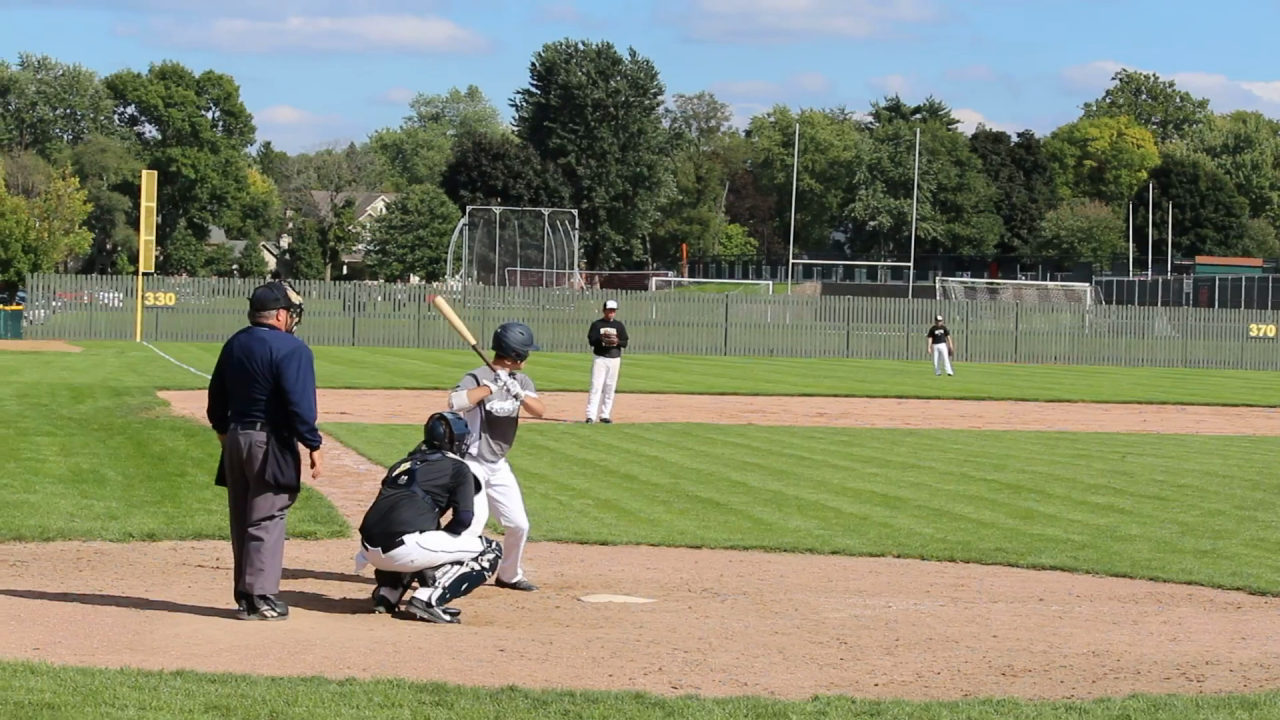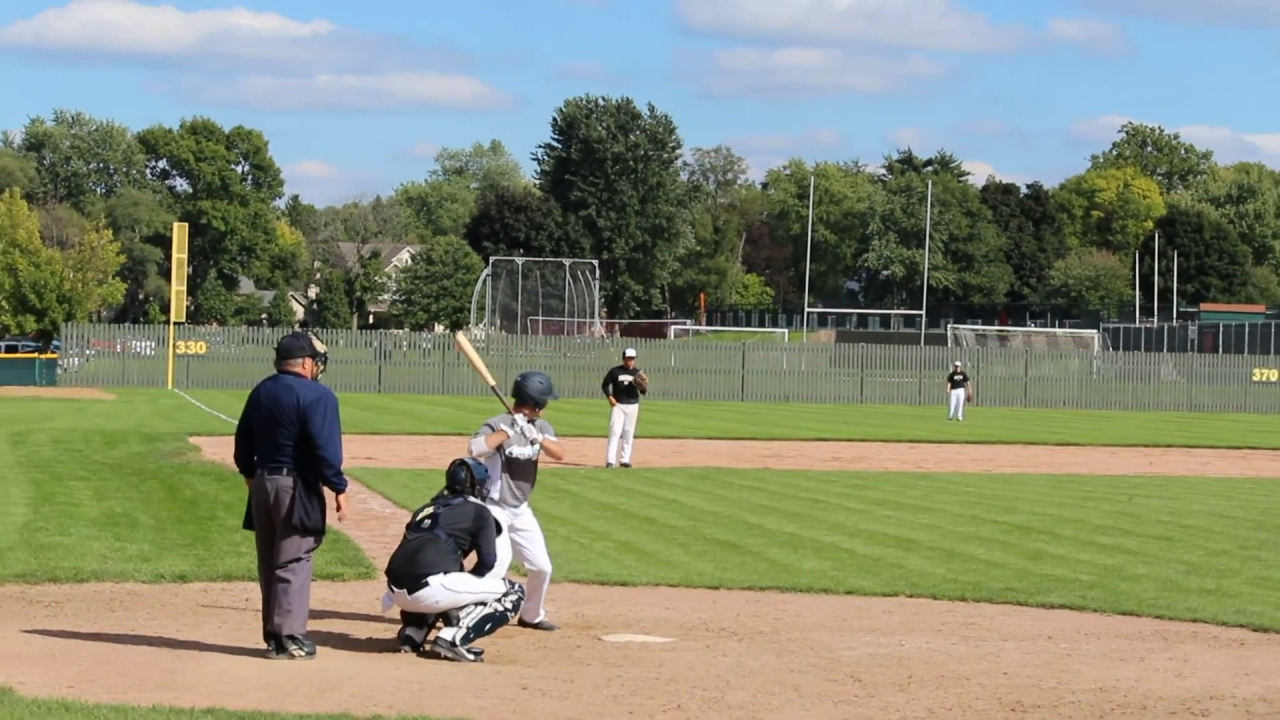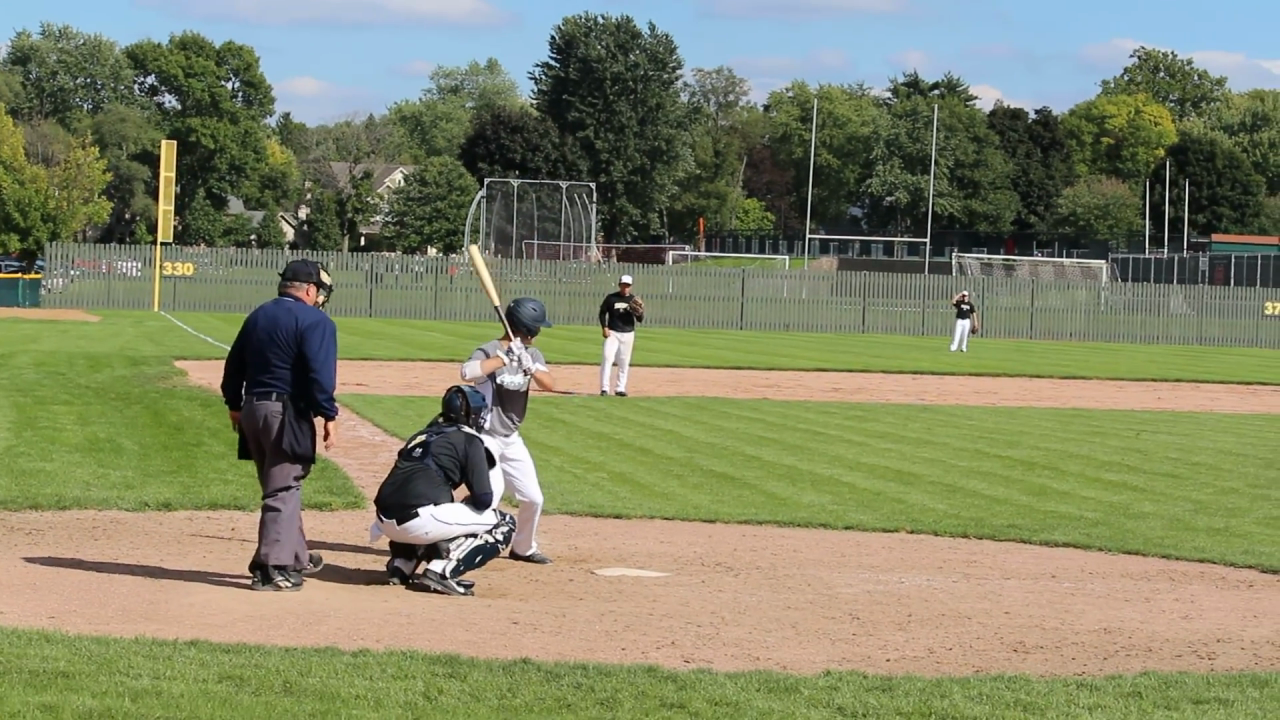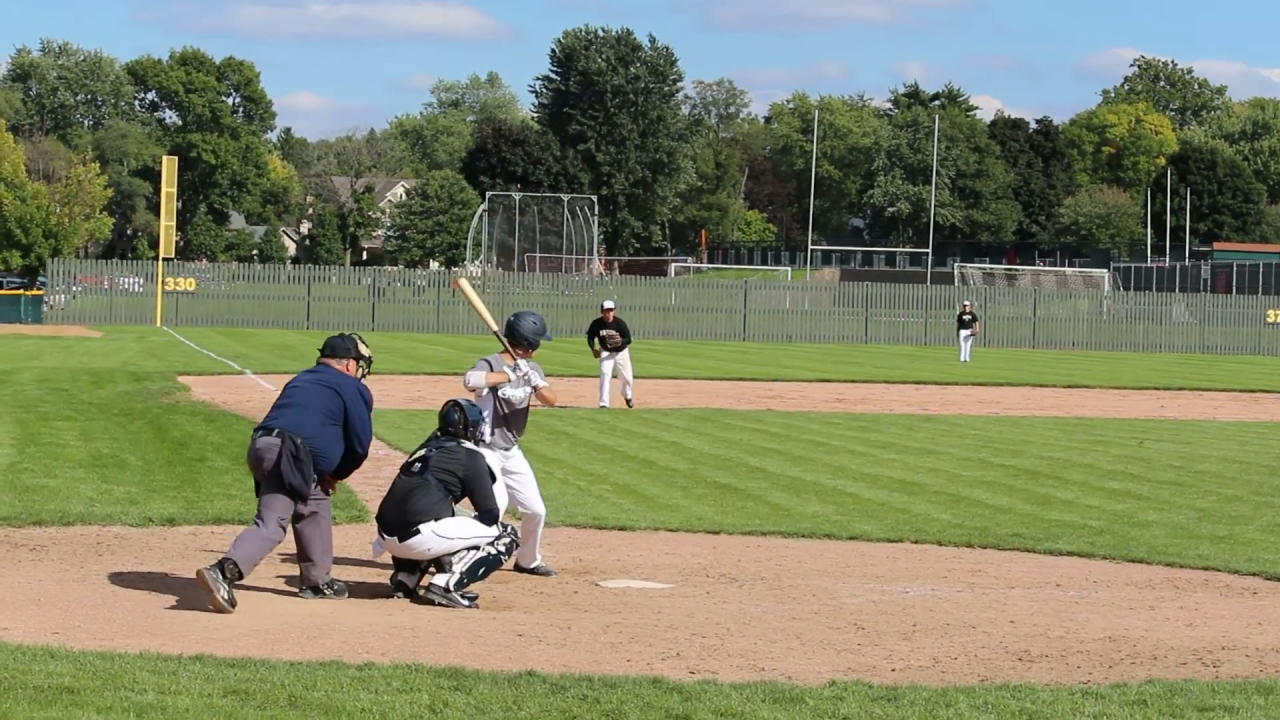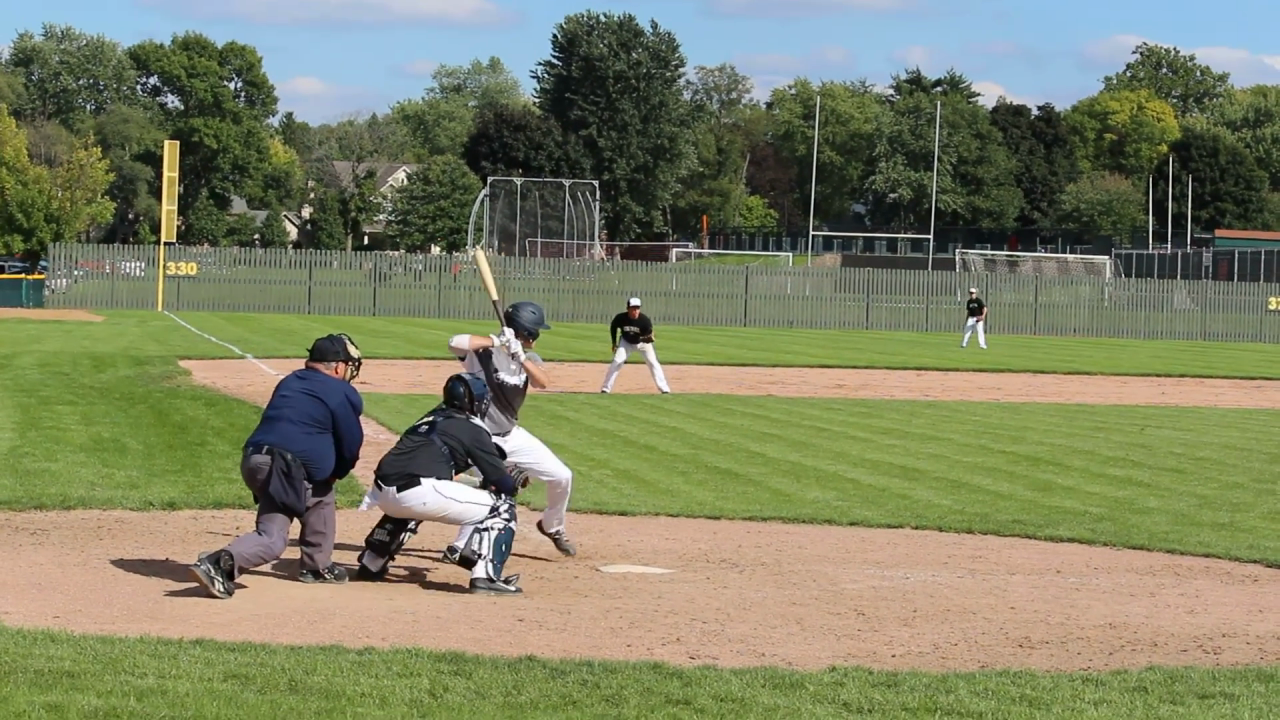
dt=1s
person 1, frame 1
left shoulder: (233, 344)
right shoulder: (291, 348)
left elbow: (217, 395)
right elbow: (300, 403)
left wrist: (224, 431)
right wrist: (313, 445)
left hip: (236, 440)
right hip: (271, 442)
left knee: (242, 520)
right knee: (267, 519)
left ankle: (245, 594)
right ankle: (259, 598)
person 1, frame 2
left shoulder: (260, 392)
right shoulder: (317, 395)
left elbow: (243, 440)
right elbow: (326, 447)
left wrist: (250, 474)
right wrist: (338, 488)
left hip: (263, 484)
right hip: (297, 487)
left knee: (270, 563)
right knee: (293, 562)
left ankle: (274, 634)
right ankle: (288, 638)
person 1, frame 3
left shoulder: (257, 316)
right shoulder: (315, 321)
left elbow: (234, 364)
right elbow: (320, 374)
left wrist: (234, 404)
right wrist: (328, 415)
left hip: (253, 410)
right hip: (288, 414)
left knee: (278, 489)
right knee: (283, 491)
left ankle: (296, 558)
right ankle: (272, 568)
person 1, frame 4
left shoulder: (301, 379)
right shoulder: (353, 389)
right elbow: (359, 445)
left wrist: (323, 473)
right wrist: (336, 475)
left hip: (263, 447)
right hip: (287, 455)
left knee: (314, 503)
right knee: (272, 522)
left ankle: (317, 581)
right ankle: (224, 570)
person 1, frame 5
left shoulder: (289, 382)
right shoulder: (343, 394)
right elbow: (350, 447)
left wrist: (327, 473)
right wrist: (335, 473)
left hip: (255, 459)
right hip: (284, 469)
left knee: (321, 494)
right knee: (272, 539)
left ankle: (317, 566)
right ankle: (218, 564)
person 2, frame 1
left shoulder: (521, 380)
right shoulder: (477, 376)
left elbow: (539, 411)
right elbow: (455, 402)
left wrist: (519, 394)
right wrist: (492, 386)
left hip: (499, 465)
right hip: (471, 463)
left knee: (518, 524)
right knee: (472, 522)
left ankle: (509, 575)
person 2, frame 2
left shoulder: (540, 426)
right shoulder: (496, 424)
left elbow: (559, 454)
right elbow: (474, 449)
left wrist: (537, 438)
right wrist: (508, 430)
left hip: (521, 510)
right hip: (494, 508)
left knee: (542, 567)
left ankle: (531, 615)
person 2, frame 3
left shoulder: (532, 353)
right shoulder: (488, 350)
left elbow: (550, 385)
right elbow: (467, 372)
left wrist: (530, 367)
right wrist: (505, 357)
left hip: (512, 439)
right hip: (485, 437)
left knee: (533, 498)
right knee: (490, 494)
left ankle: (523, 548)
person 2, frame 4
left shoulder: (532, 368)
right shoulder: (490, 363)
left elbow: (551, 400)
right elbow: (470, 381)
left wrist: (537, 384)
right wrist: (510, 374)
left hip: (512, 451)
right hip: (485, 450)
left knee: (536, 509)
right knee: (495, 506)
left ankle: (527, 560)
person 2, frame 5
left shoulder: (530, 358)
right shoulder: (484, 353)
left elbow: (543, 382)
right elbow: (456, 343)
left wrist: (521, 357)
right wrist: (496, 340)
left hip: (514, 435)
left knee: (562, 477)
left ankle: (552, 526)
right ankle: (459, 548)
person 3, frame 1
left shoulder: (405, 463)
right shoulder: (458, 468)
right elbow: (464, 518)
right wrist: (443, 537)
left hip: (372, 548)
right hip: (403, 547)
right knee: (490, 551)
left ankle: (387, 593)
right ankle: (428, 600)
person 3, frame 2
left shoulder: (428, 508)
right shoulder: (479, 511)
right elbow: (488, 560)
right wrist: (468, 582)
left hip: (398, 590)
right hip: (427, 588)
right knee: (512, 593)
left ankle: (412, 633)
right ankle: (452, 640)
person 3, frame 3
left shoulder: (423, 435)
right shoulder: (469, 441)
right elbow: (483, 499)
left hip: (386, 520)
right hip: (416, 519)
right knee: (504, 524)
left ankle: (401, 565)
right ankle: (442, 572)
person 3, frame 4
left shoulder: (425, 449)
right shoulder: (470, 456)
right elbow: (489, 515)
left hip: (388, 536)
right hip: (419, 537)
right knee: (505, 536)
left ankle: (405, 578)
right ankle: (446, 586)
person 3, frame 5
left shoulder: (430, 419)
right shoulder: (473, 430)
right elbow: (505, 486)
left wrist: (486, 483)
right wrist: (511, 485)
left hip: (384, 491)
right hip: (419, 491)
right knee: (501, 510)
left ankle: (370, 566)
right ankle: (485, 577)
